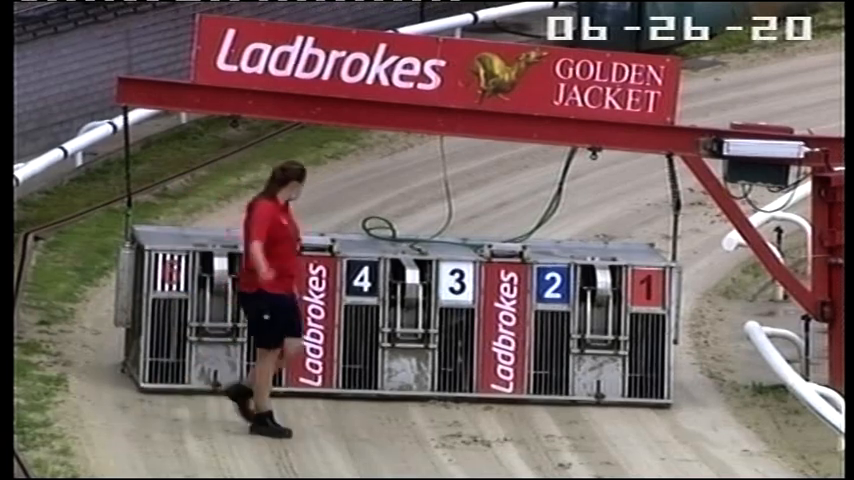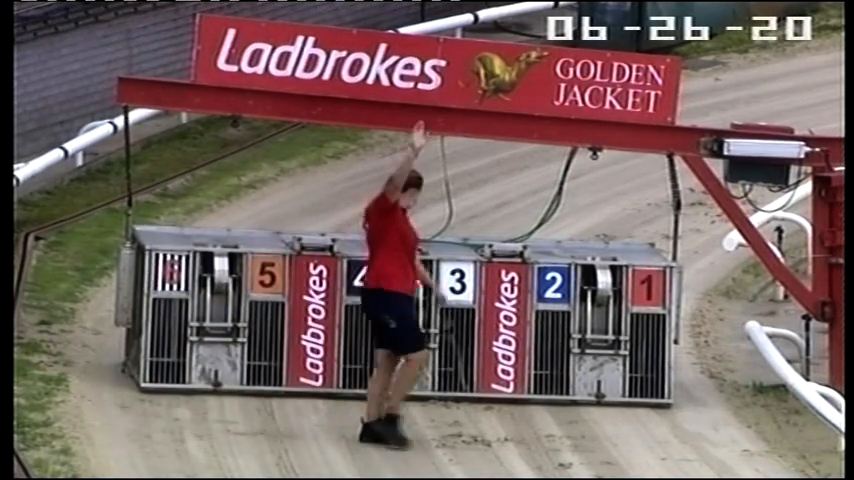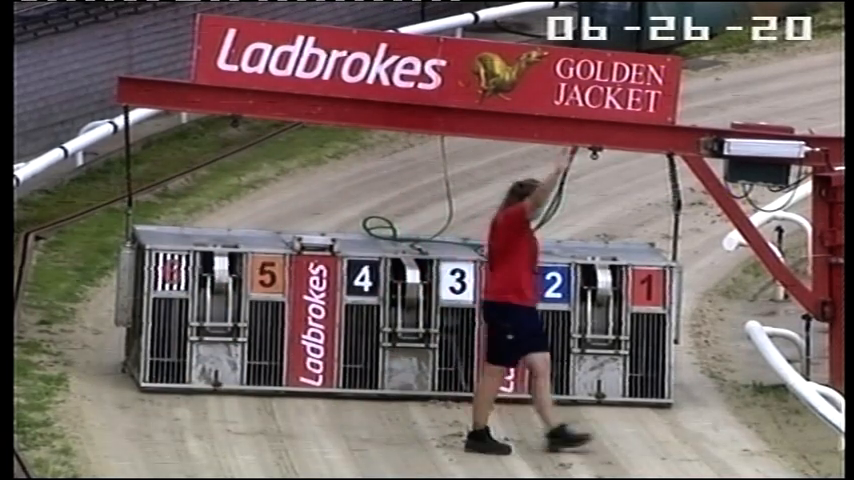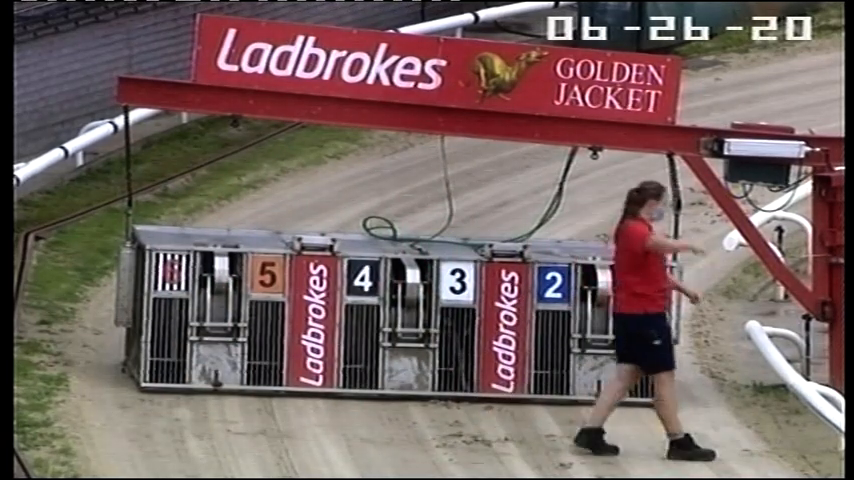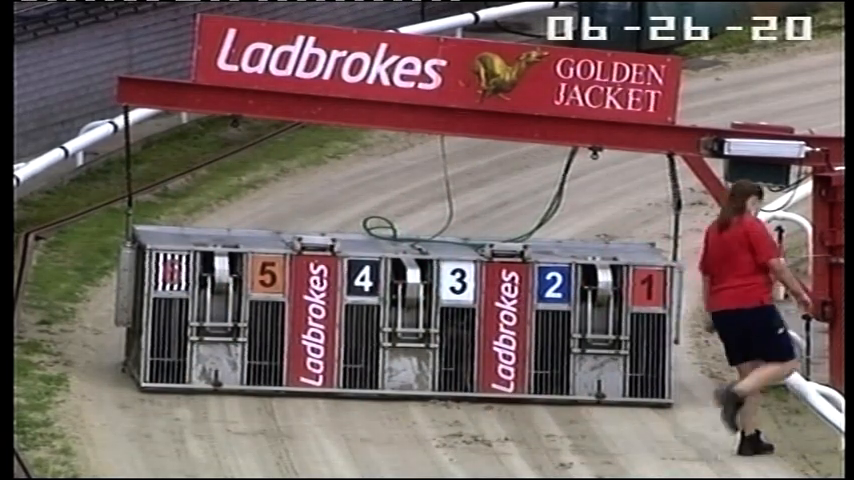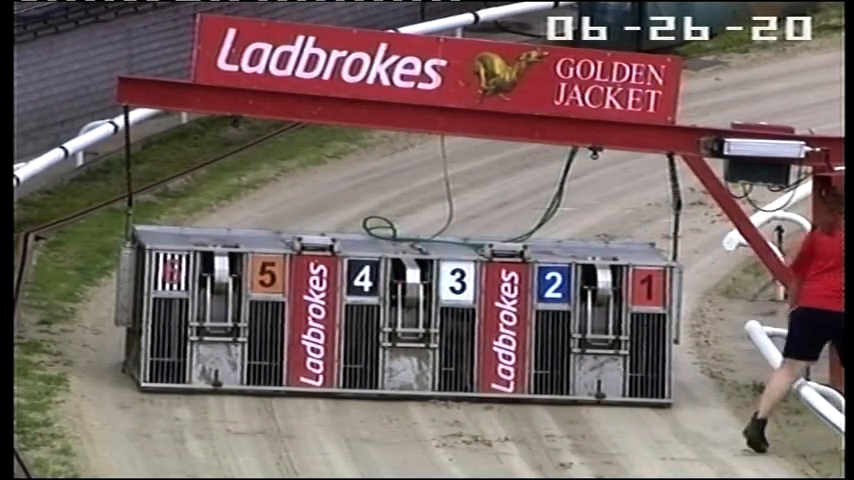
dt=0.7s
person 1, frame 1
left shoulder: (283, 209)
right shoulder: (264, 208)
right elbow: (255, 244)
left wrist: (293, 285)
right wrist: (262, 270)
left hip: (284, 291)
right hip: (261, 292)
left knee: (293, 349)
right knee: (269, 353)
left ankle: (242, 390)
right ankle: (261, 417)
person 1, frame 2
left shoulder: (399, 217)
right shoulder: (382, 209)
left elbow: (409, 258)
right elbow: (396, 181)
left wrist: (431, 284)
right wrist: (413, 152)
left hip: (398, 296)
right hip: (383, 295)
left knee: (387, 363)
right knee: (416, 357)
left ankle: (372, 424)
right ankle: (386, 419)
person 1, frame 3
left shoulder: (518, 225)
right shoulder: (510, 218)
right elbow: (537, 198)
right wrist: (557, 173)
left hip: (522, 307)
right hip: (508, 306)
left knee: (540, 367)
right knee: (497, 371)
left ankle: (556, 432)
right ankle: (477, 436)
person 1, frame 4
left shoulder: (640, 230)
right shoulder: (634, 229)
left elbow: (656, 271)
right elbow: (657, 243)
left wrist: (684, 289)
right wrist: (685, 246)
left hip: (631, 314)
right hip: (644, 315)
left knee: (625, 376)
right knee: (664, 378)
left ankle: (590, 432)
right ankle: (679, 443)
person 1, frame 5
left shoulder: (714, 230)
right shoulder: (753, 226)
left elbow: (707, 273)
right elbow: (776, 265)
left wrist: (709, 312)
right wrist: (801, 293)
left hip: (722, 311)
right hip: (753, 306)
left knee: (748, 372)
right knee: (786, 362)
left ankle: (750, 438)
right ankle: (735, 393)
person 1, frame 6
left shoulder: (818, 232)
left elbow: (799, 272)
left wrist: (794, 305)
left hip: (810, 309)
right hip: (839, 311)
left knee: (789, 369)
left ankle: (758, 423)
